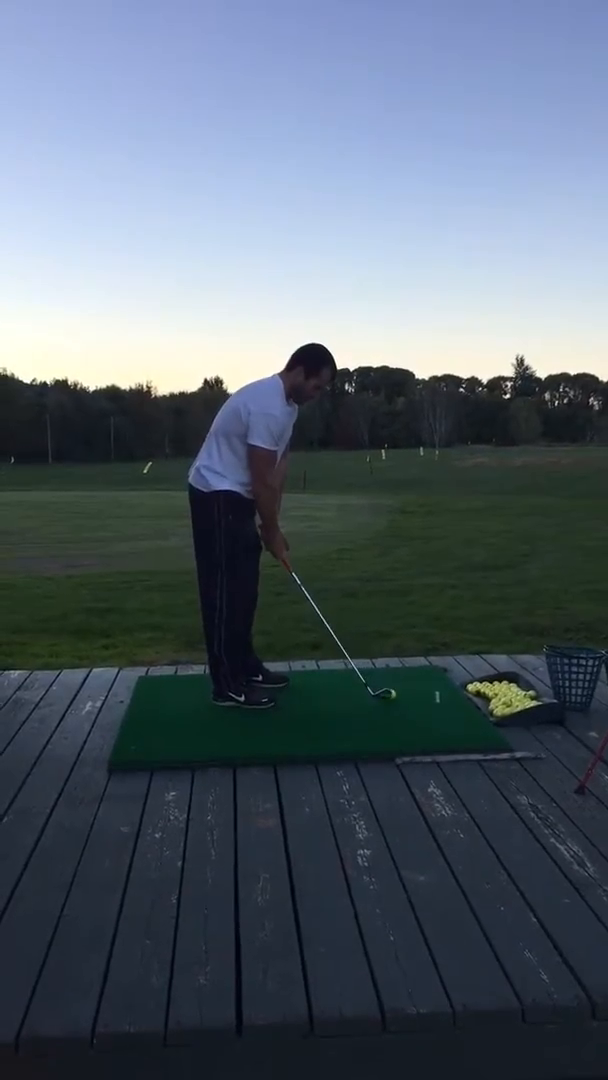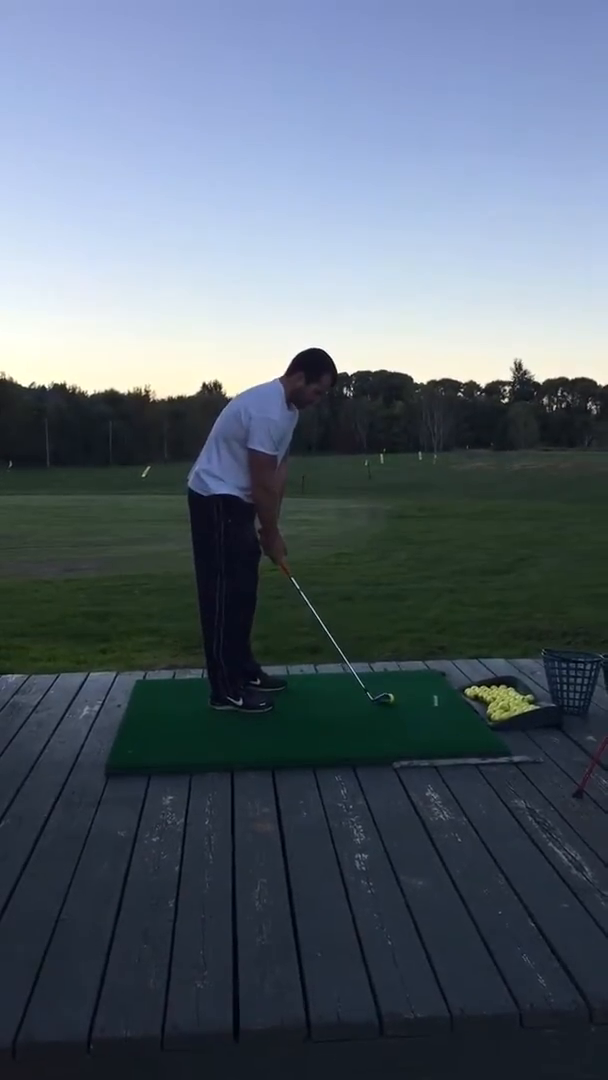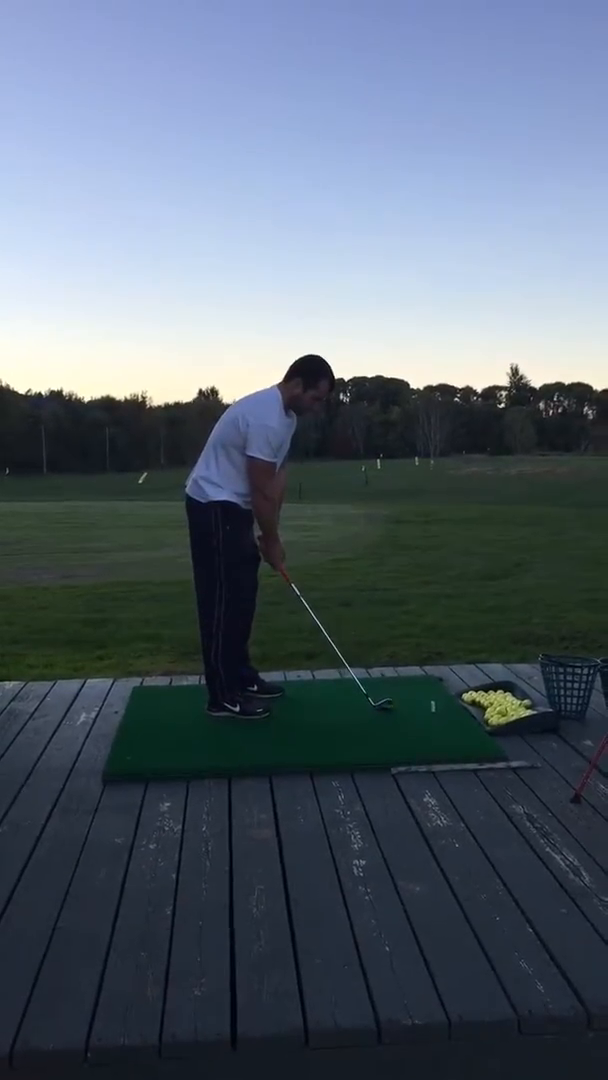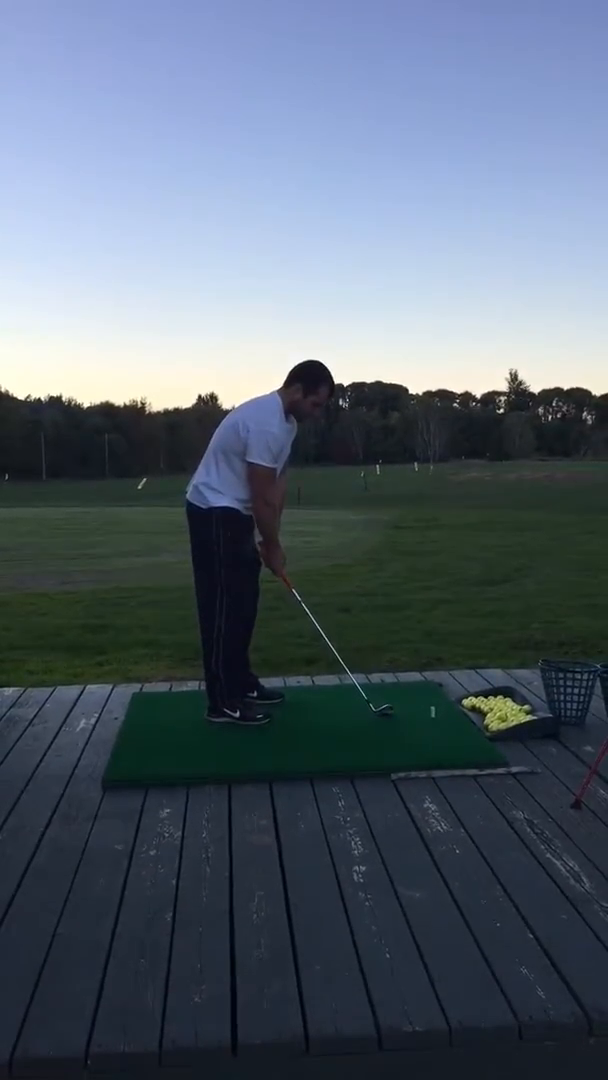
dt=0.4s
person 1, frame 1
left shoulder: (285, 403)
right shoulder: (267, 406)
left elbow: (277, 468)
right elbow: (262, 479)
left wrist: (271, 524)
right wrist: (272, 532)
left hip: (235, 496)
right hip: (217, 495)
left knee: (244, 586)
right knee: (225, 590)
left ankle: (246, 667)
right ankle: (228, 686)
person 1, frame 2
left shoulder: (285, 408)
right shoulder: (268, 411)
left elbow: (277, 473)
right elbow: (263, 483)
left wrist: (271, 528)
right wrist: (272, 536)
left hip: (234, 500)
right hip: (216, 499)
left knee: (243, 589)
right knee: (224, 593)
left ankle: (244, 671)
right ankle: (225, 690)
person 1, frame 3
left shoulder: (284, 415)
right shoulder: (266, 418)
left elbow: (276, 479)
right elbow: (262, 490)
left wrist: (270, 535)
right wrist: (272, 542)
left hip: (232, 507)
right hip: (214, 506)
left knee: (242, 595)
right knee: (223, 599)
left ankle: (241, 677)
right ankle: (223, 697)
person 1, frame 4
left shoulder: (285, 421)
right shoulder: (266, 424)
left elbow: (276, 485)
right elbow: (262, 496)
left wrist: (271, 541)
right wrist: (273, 548)
left hip: (233, 513)
right hip: (215, 512)
left knee: (243, 601)
right knee: (225, 605)
left ankle: (241, 683)
right ankle: (223, 701)
